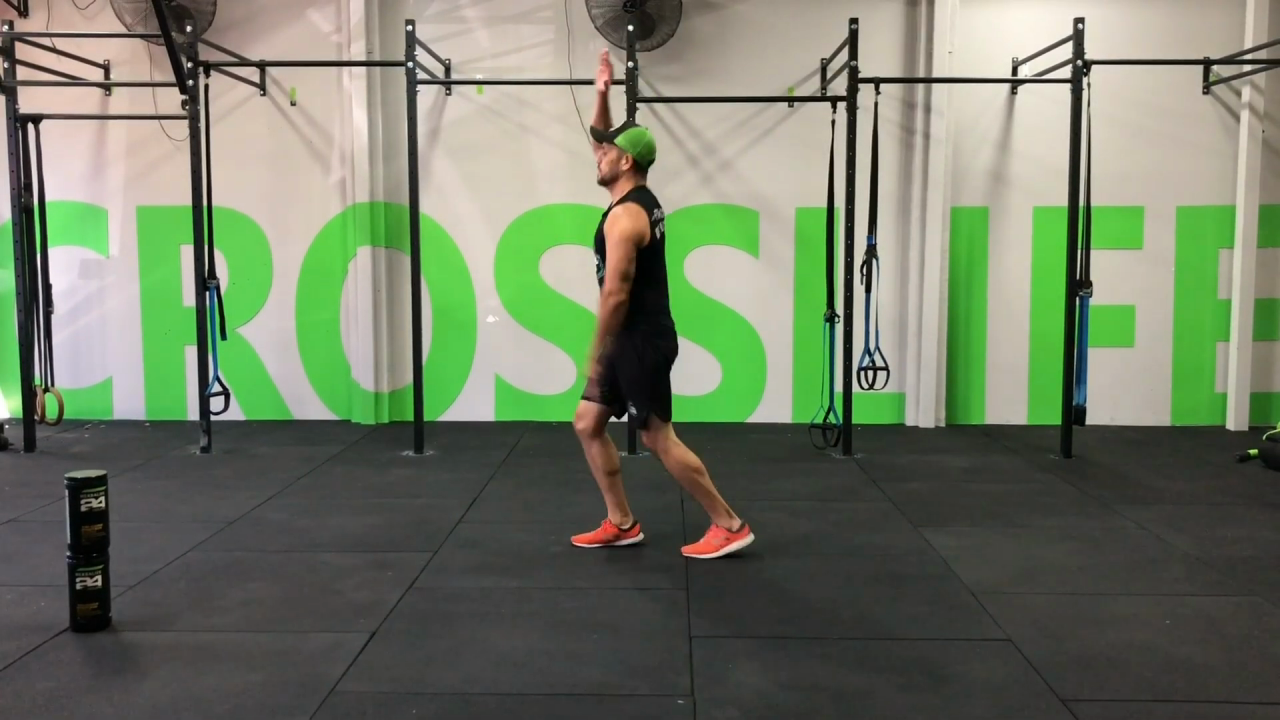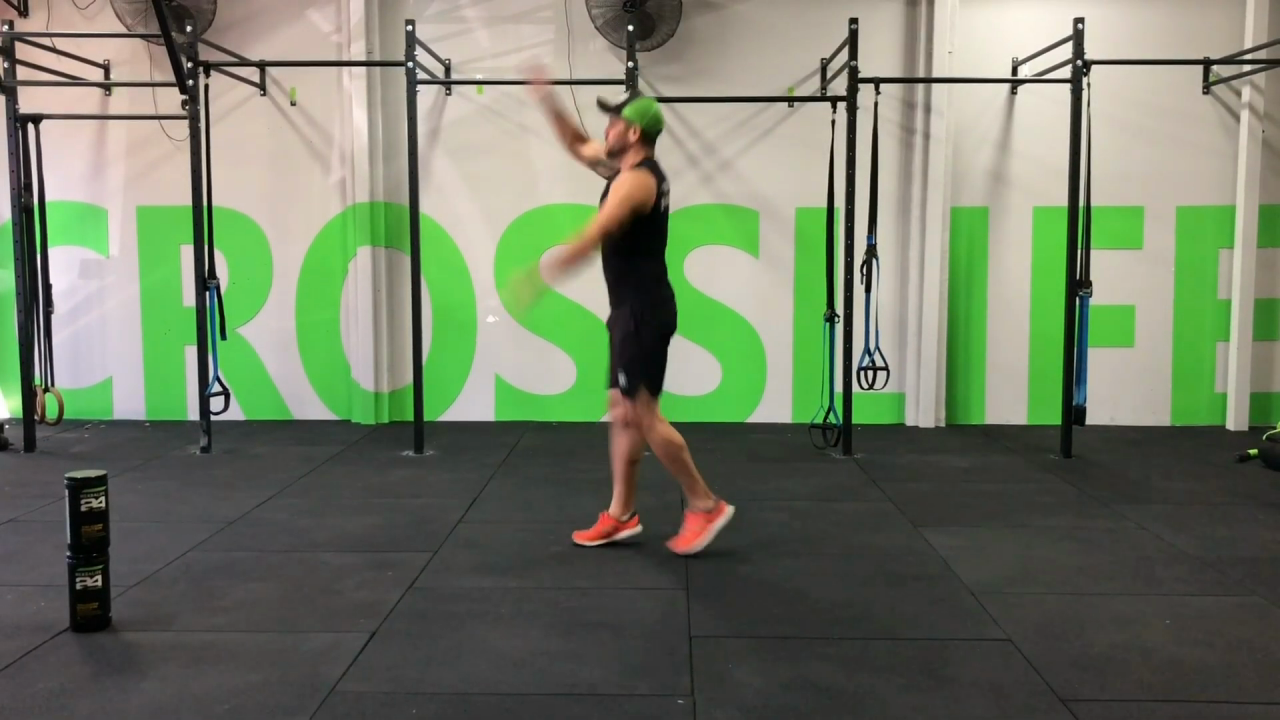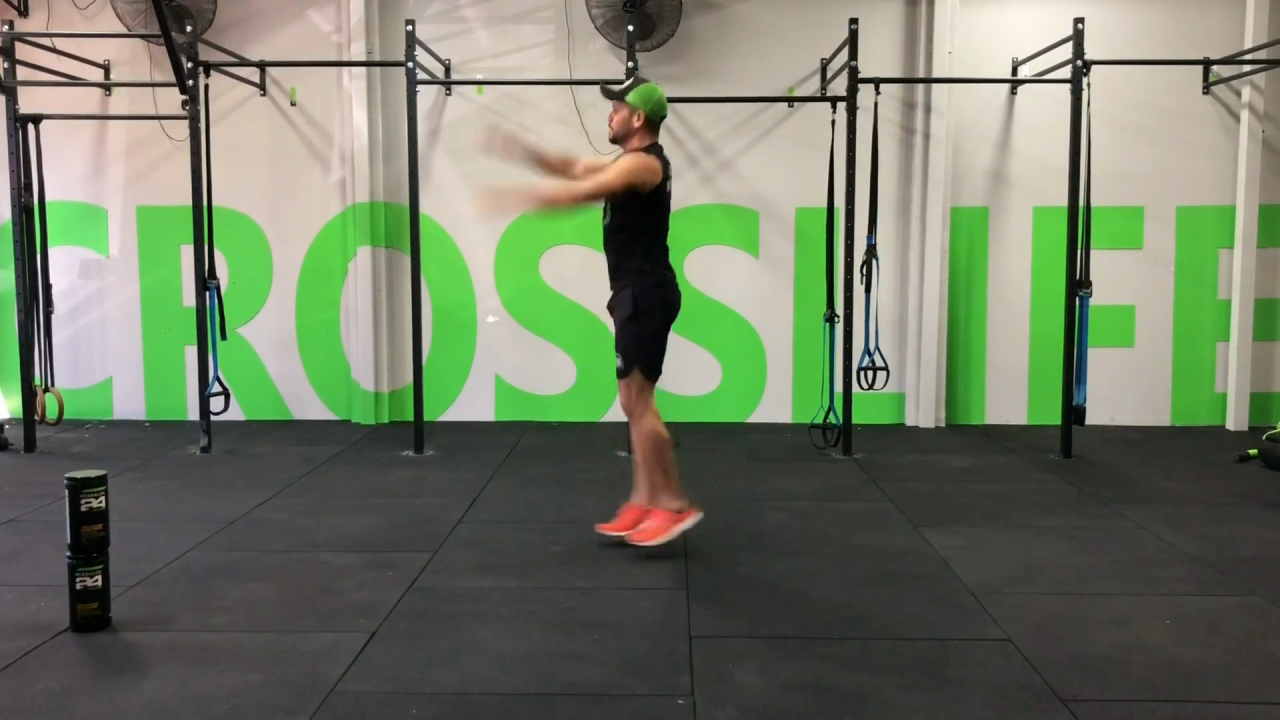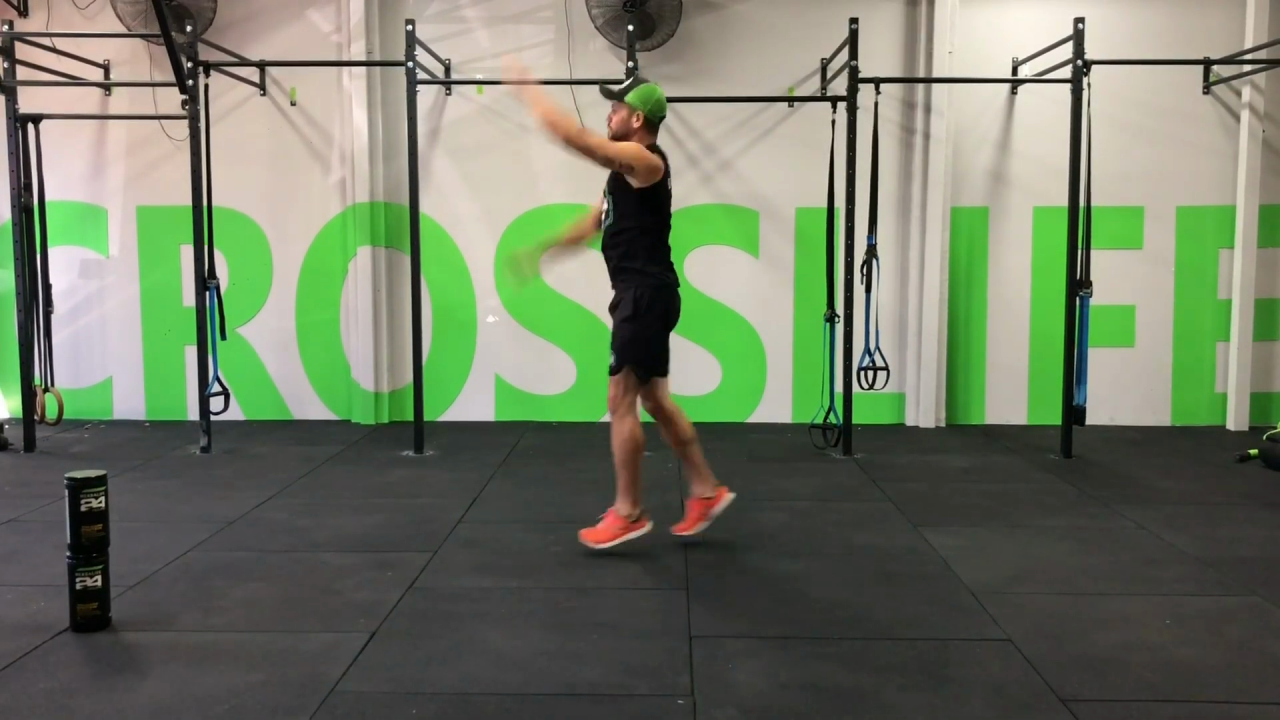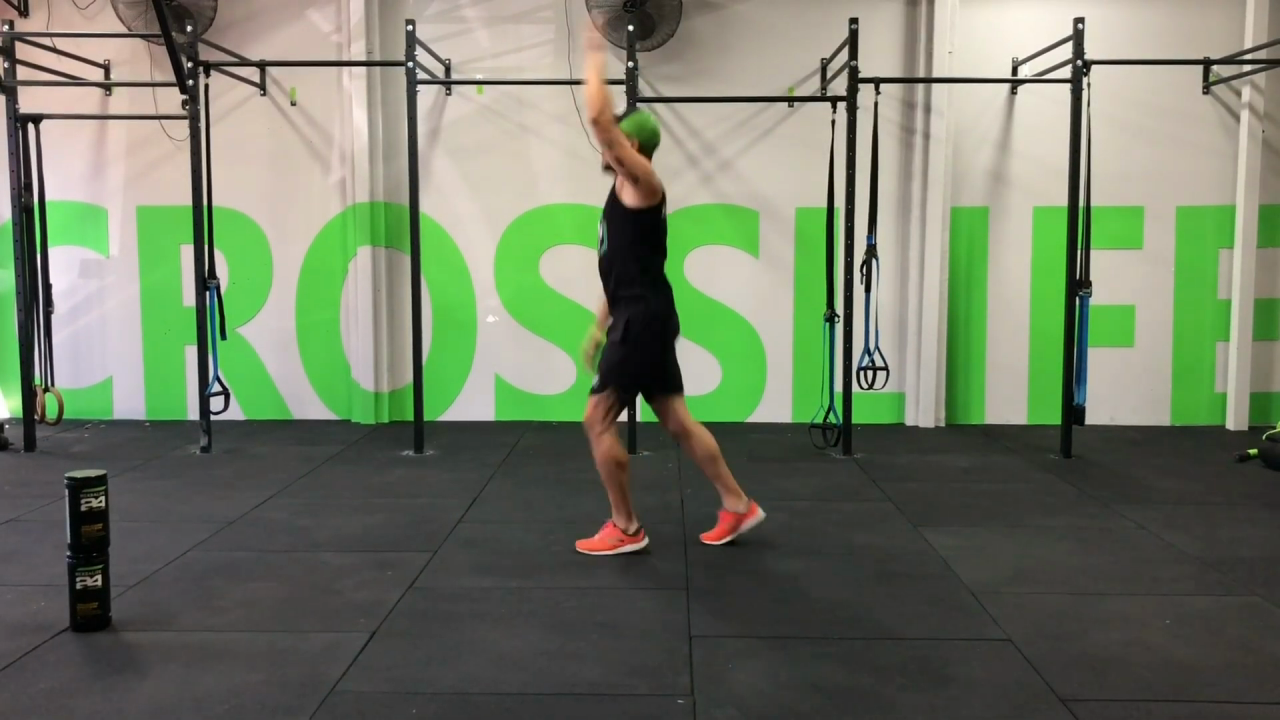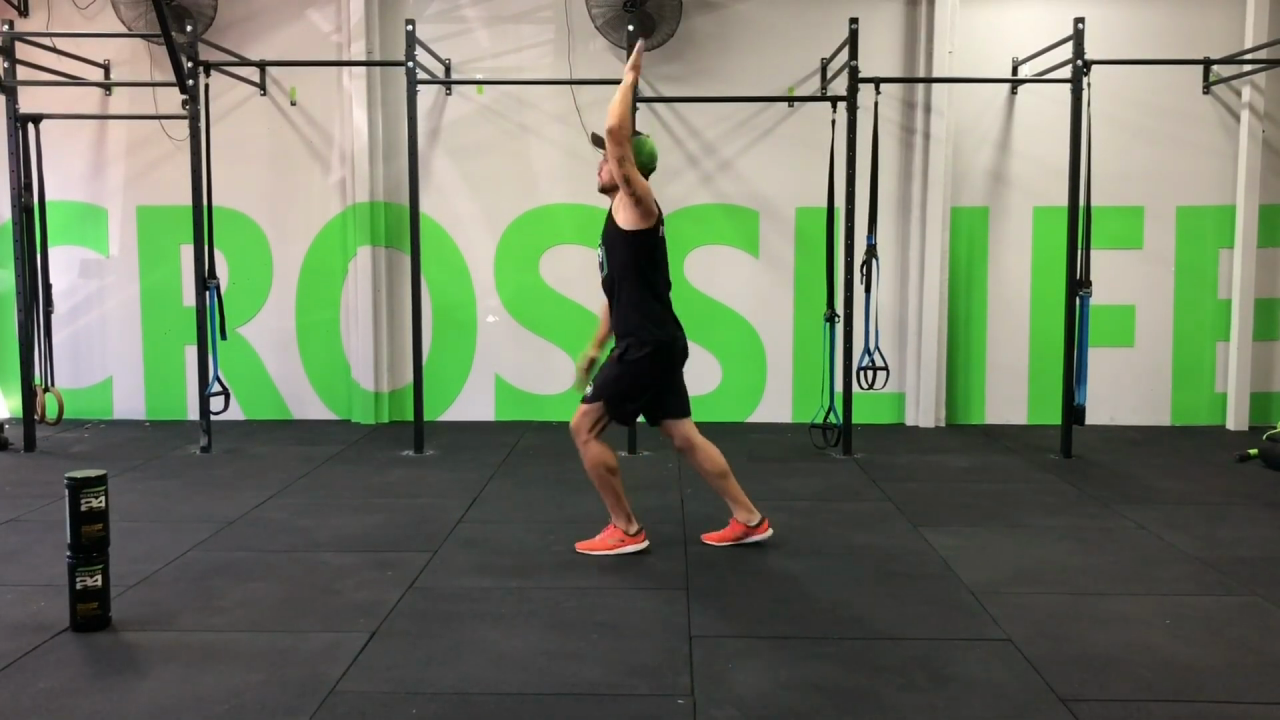
dt=0.1s
person 1, frame 1
left shoulder: (624, 216)
right shoulder: (638, 200)
left elbow: (614, 294)
right elbow: (602, 139)
left wrist: (596, 357)
right wrist: (602, 91)
left hip: (640, 344)
right hip: (633, 342)
left knee: (662, 443)
right knee: (587, 425)
left ankle: (728, 526)
right ankle: (621, 522)
person 1, frame 2
left shoulder: (636, 179)
right shoulder: (631, 170)
left elbow: (589, 239)
right elbow: (577, 144)
left wrist: (538, 278)
right wrist: (547, 97)
left hip: (644, 312)
right hip: (635, 311)
left knee: (641, 418)
right knee: (623, 414)
left ankle: (705, 505)
right ankle: (619, 515)
person 1, frame 3
left shoulder: (643, 163)
right shoulder: (629, 161)
left elbow: (576, 193)
right elbow: (569, 166)
left wrist: (516, 198)
right wrist: (516, 148)
left hip: (646, 297)
right hip: (636, 296)
left knee: (636, 403)
right knee: (635, 402)
left ankle: (669, 504)
right ankle: (644, 500)
person 1, frame 4
left shoulder: (642, 161)
right shoulder: (629, 165)
left elbow: (576, 136)
right elbow: (595, 221)
left wrist: (530, 89)
right wrist: (546, 249)
left hip: (647, 297)
right hip: (639, 297)
left knee: (621, 404)
right knee: (654, 401)
left ankle: (628, 512)
right ankle: (706, 491)
person 1, frame 5
left shoulder: (640, 184)
right shoulder: (627, 196)
left elbow: (598, 118)
left wrist: (594, 58)
right wrist: (599, 328)
left hip: (642, 325)
right hip: (643, 322)
left knee: (598, 422)
right knee: (677, 420)
left ankle: (626, 528)
right ankle: (739, 510)
person 1, frame 6
left shoulder: (638, 206)
right shoulder: (625, 218)
left elbow: (614, 130)
right elbow: (618, 293)
left wrist: (629, 78)
right wrist: (594, 349)
left hip: (646, 345)
right hip: (651, 342)
left knee: (584, 430)
right knee: (685, 438)
left ankle: (625, 529)
right ankle: (747, 520)
